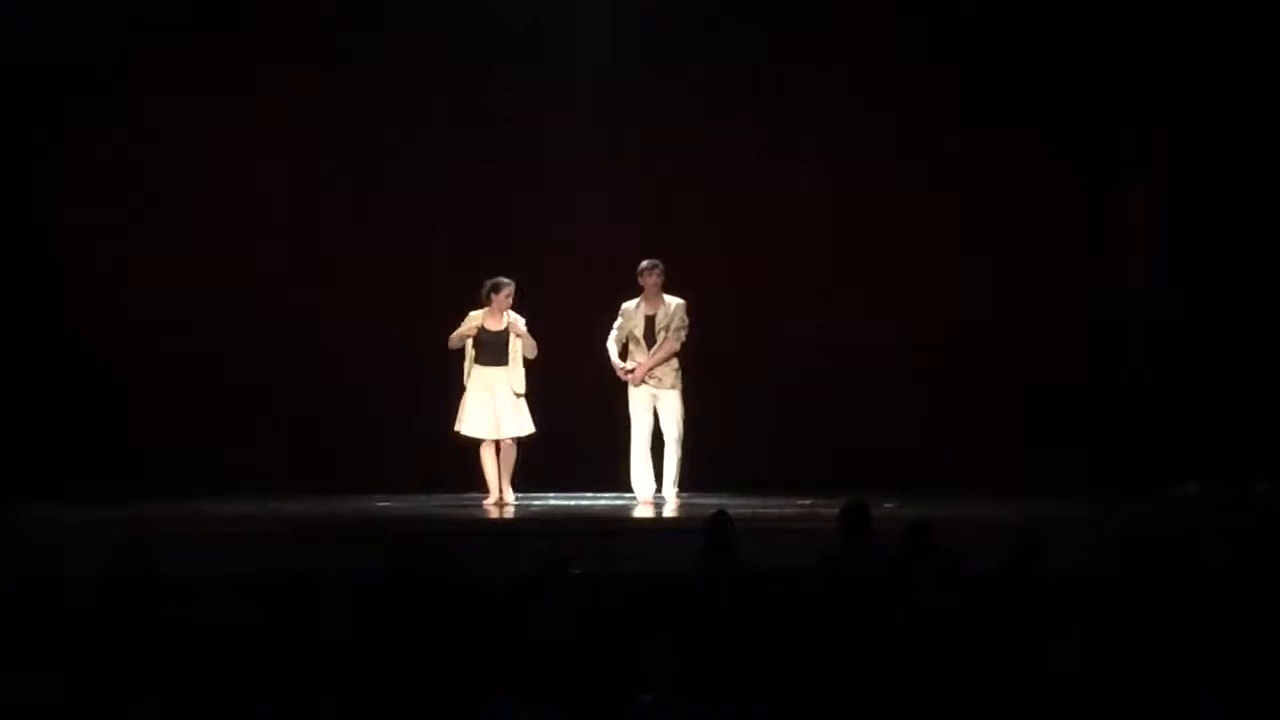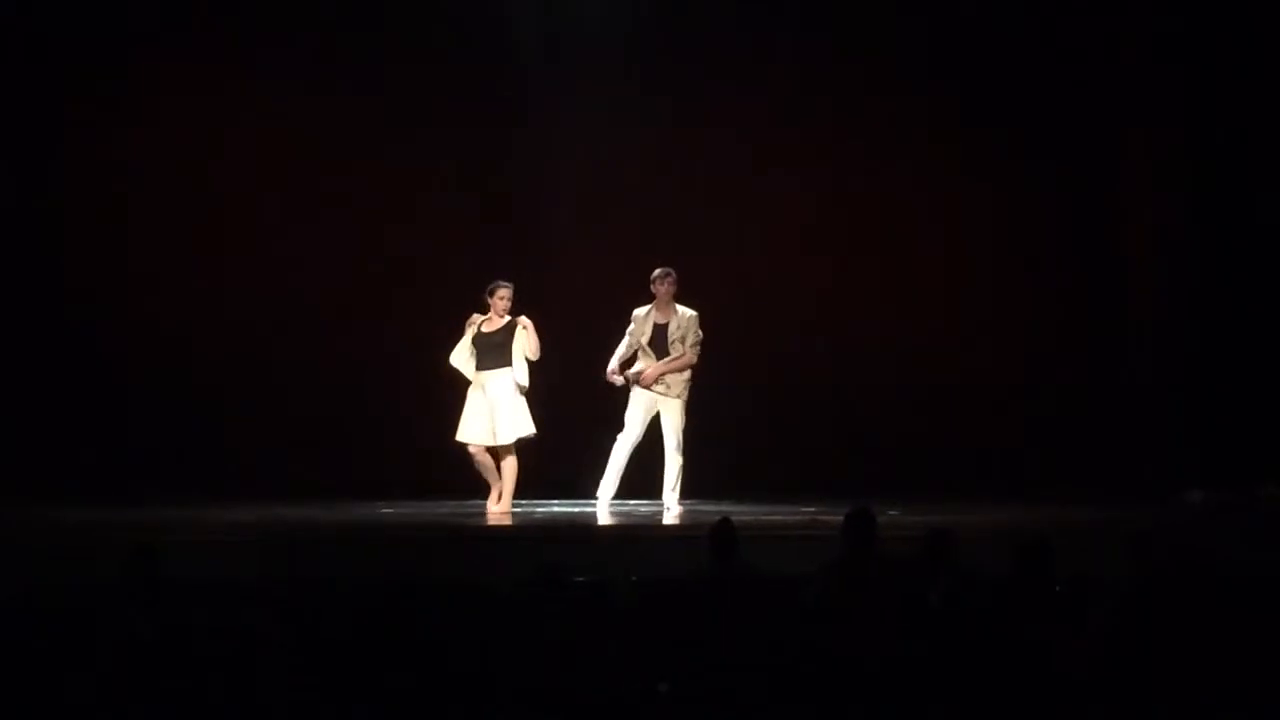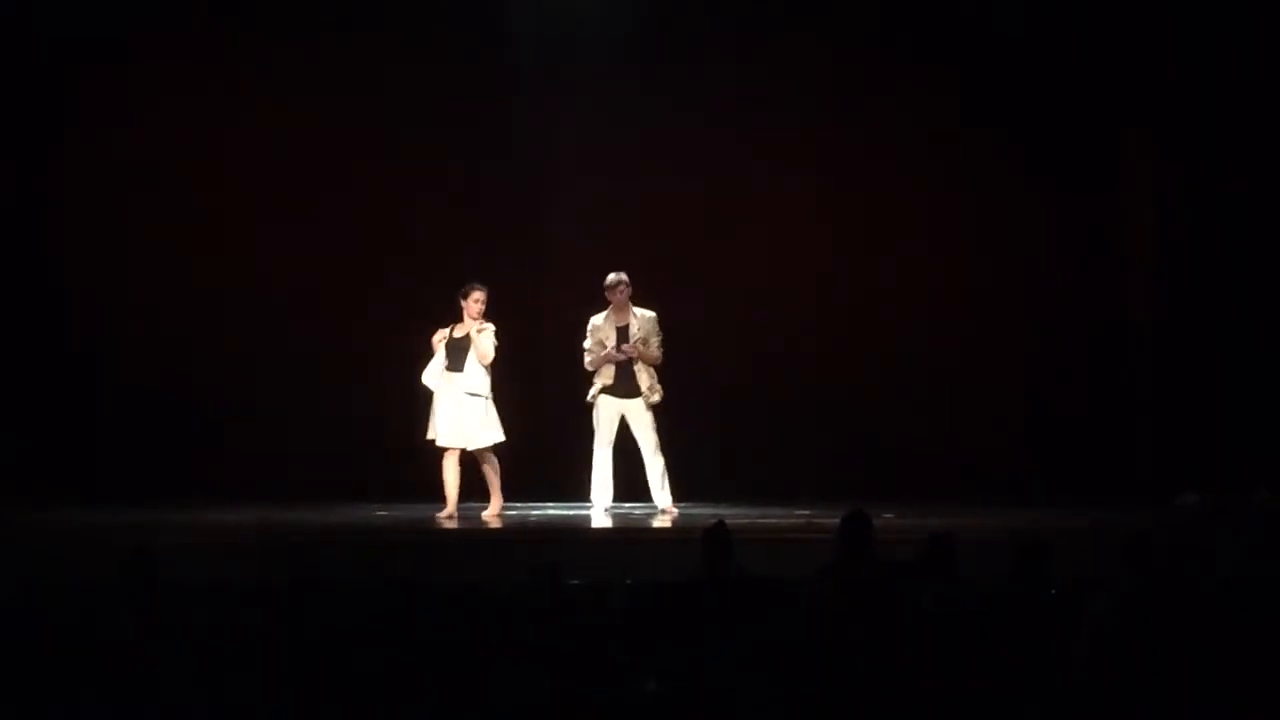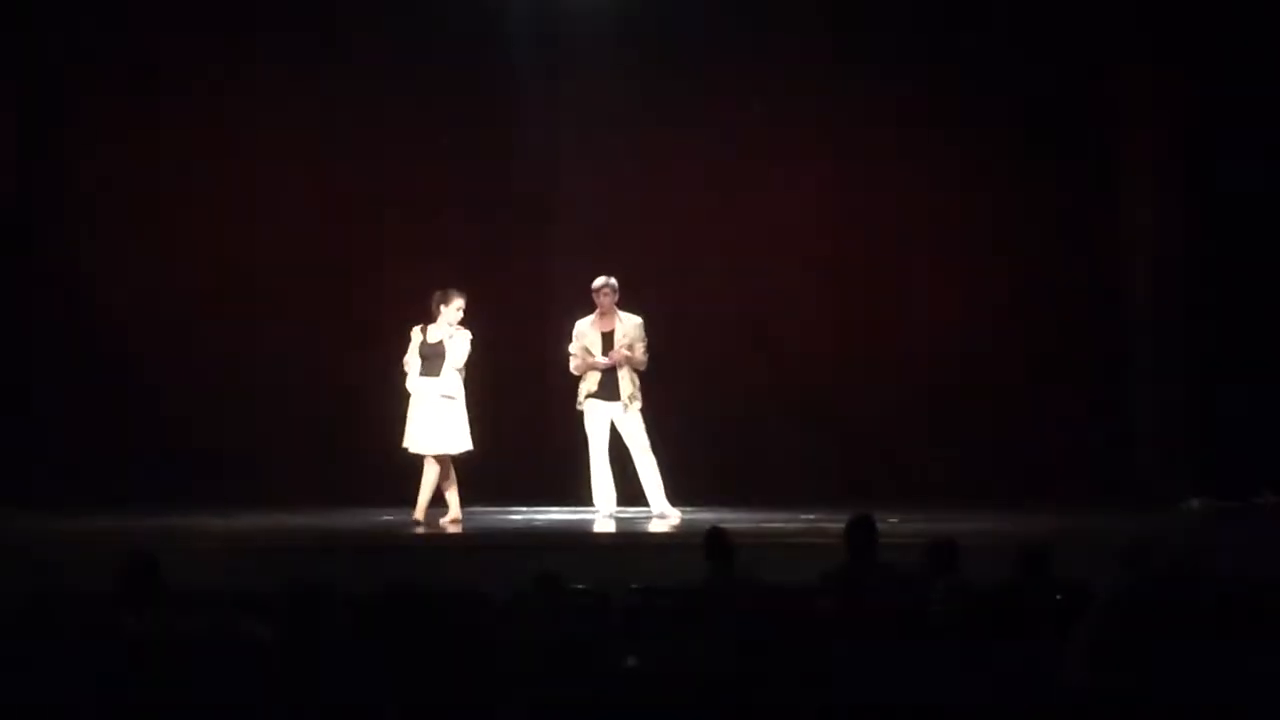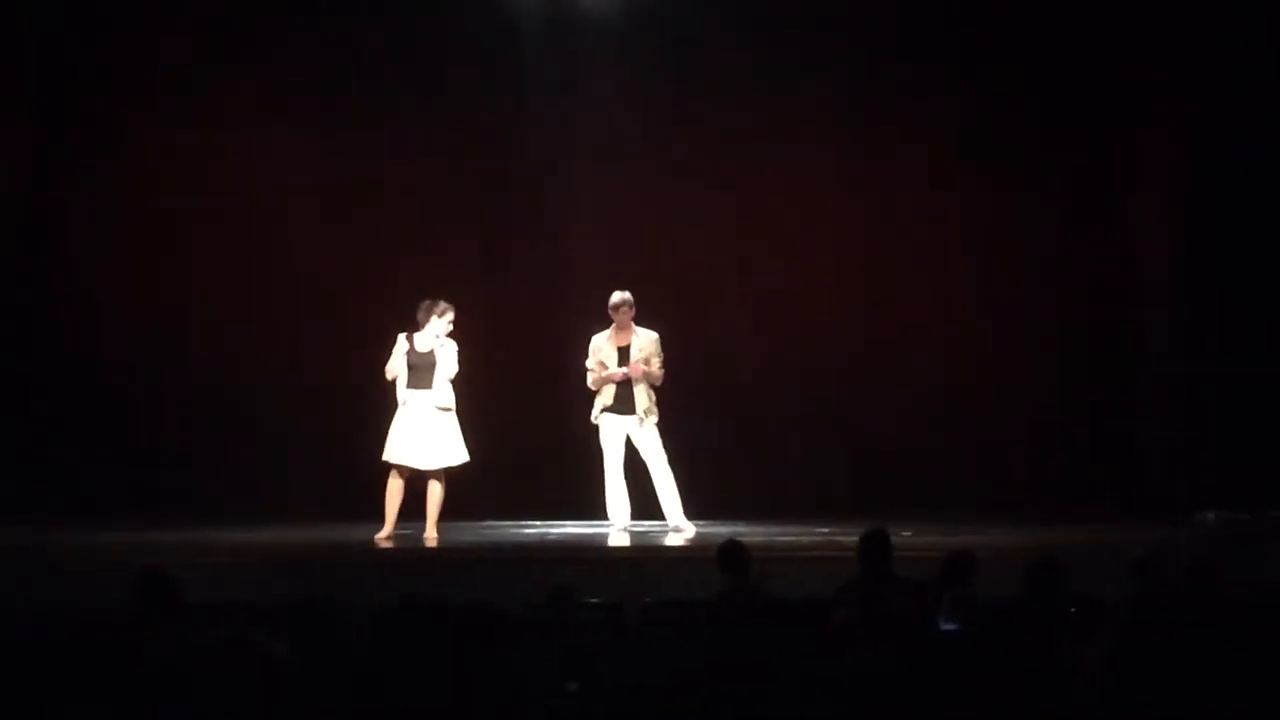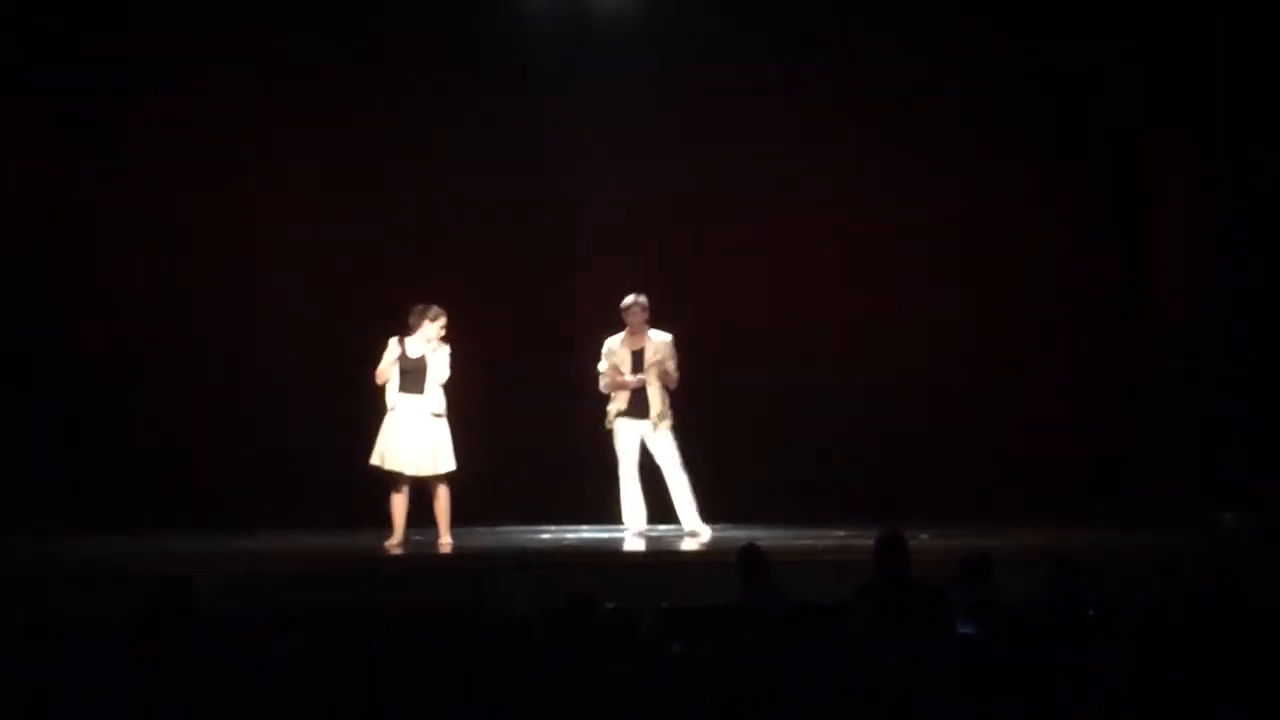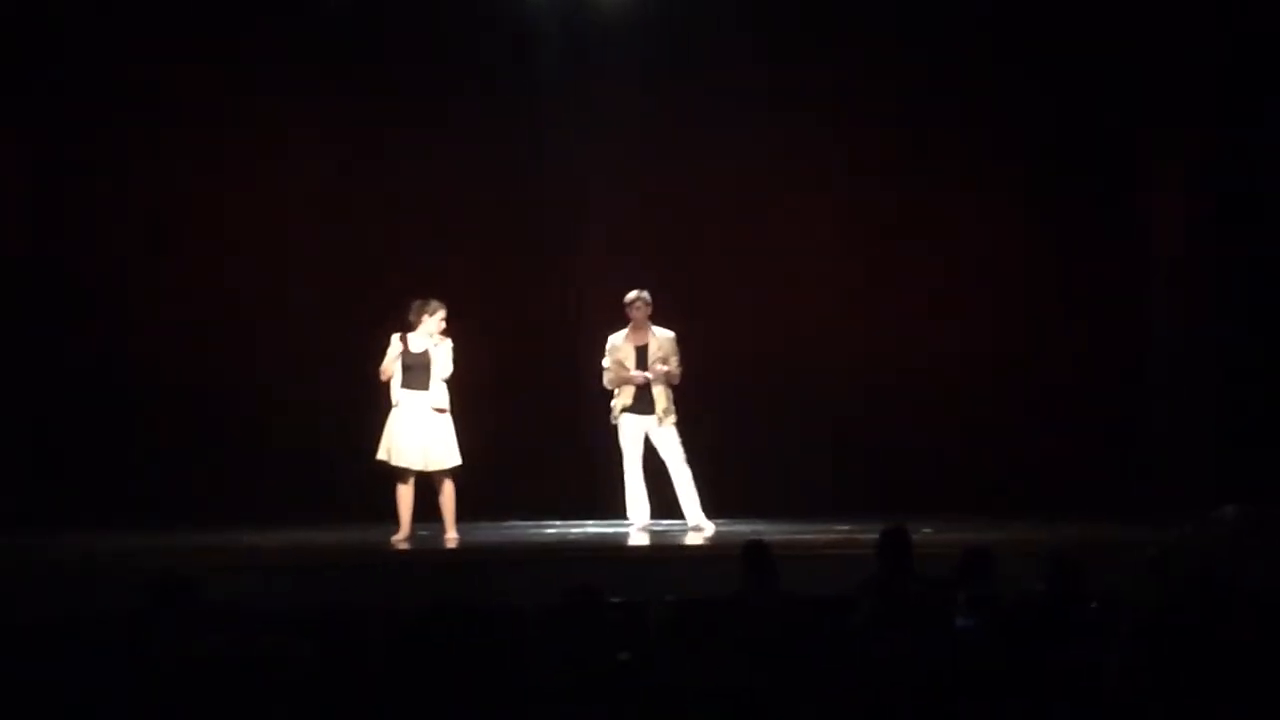
dt=0.7s
person 1, frame 1
left shoulder: (676, 306)
right shoulder: (628, 309)
left elbow: (674, 344)
right elbow: (613, 339)
left wrist: (645, 366)
right wrist: (616, 361)
left hip: (668, 378)
right hip: (639, 380)
left knee: (673, 435)
right knee: (640, 436)
left ankle: (670, 490)
right ankle: (644, 492)
person 1, frame 2
left shoulder: (688, 317)
right shoulder: (640, 315)
left elbow: (691, 357)
right elbow: (628, 343)
left wrist: (659, 369)
right wrist: (615, 362)
left hip: (673, 388)
right hip: (644, 386)
left knee: (673, 445)
right knee: (628, 436)
left ankle: (671, 500)
right ankle: (605, 494)
person 1, frame 3
left shoulder: (647, 318)
right shoulder: (597, 322)
left elbow: (657, 357)
right elbow: (589, 363)
left wrist: (639, 352)
right wrist: (606, 356)
left hip: (638, 394)
right hip: (607, 393)
left knee: (651, 447)
right knee: (602, 447)
left ankle: (664, 502)
right ankle: (600, 502)
person 1, frame 4
left shoulder: (633, 323)
right shoulder: (582, 327)
left elbow: (643, 363)
right elbow: (574, 366)
left wrist: (628, 356)
right wrist: (592, 362)
left hip: (624, 398)
right hip: (595, 398)
left knee: (642, 449)
right knee: (598, 453)
left ankle: (660, 505)
right ankle: (605, 507)
person 1, frame 5
left shoulder: (649, 338)
right shoulder: (599, 341)
left elbow: (658, 378)
right elbow: (592, 382)
left wrist: (645, 371)
right wrist: (608, 375)
left hip: (640, 412)
right hip: (611, 412)
left knee: (659, 463)
right knee: (613, 466)
left ankle: (676, 519)
right ankle: (619, 522)
person 1, frame 6
left shoulder: (663, 341)
right shoulder: (612, 345)
left elbow: (673, 381)
right elbow: (604, 384)
left wrist: (663, 370)
right wrist: (623, 381)
left hip: (654, 416)
right hip: (625, 417)
left knee: (673, 468)
right knee: (628, 471)
left ankle: (692, 523)
right ankle: (635, 524)
person 1, frame 7
left shoulder: (666, 337)
right shoulder: (615, 341)
left elbow: (676, 377)
right elbow: (608, 380)
left wrist: (666, 372)
right wrist: (628, 377)
left hip: (659, 412)
right hip: (629, 412)
left knee: (678, 463)
right knee: (632, 466)
left ankle: (696, 518)
right ankle: (640, 519)
person 2, frame 1
left shoulder: (515, 321)
right shoulder: (475, 318)
left elbow: (532, 353)
right elbow: (452, 343)
left wrist: (523, 334)
right wrist: (464, 334)
left hip: (506, 382)
right hip: (480, 382)
left knee: (508, 439)
right knee: (486, 439)
left ankle: (506, 484)
right ankle: (494, 492)
person 2, frame 2
left shoulder: (516, 326)
right shoulder: (479, 325)
left elbow: (534, 354)
right elbow: (467, 355)
left wrist: (530, 327)
right wrist: (468, 328)
left hip: (504, 386)
right hip: (479, 387)
left knee: (505, 445)
right knee: (474, 446)
left ankle: (505, 501)
right ankle: (496, 484)
person 2, frame 3
left shoulder: (485, 329)
right shoulder: (451, 330)
left elbow: (486, 359)
left wrist: (474, 334)
right wrist: (436, 344)
left hip: (472, 392)
right hip: (447, 391)
left knee: (482, 450)
right knee: (450, 450)
left ankle: (496, 500)
right ankle: (451, 505)
person 2, frame 4
left shoulder: (461, 335)
right shoulder: (420, 332)
left elbow: (457, 362)
right elbow: (408, 366)
left wrist: (447, 336)
right wrist: (415, 342)
left hip: (445, 398)
right hip: (421, 397)
left knee: (434, 456)
right knee: (441, 457)
left ankle: (420, 511)
right ankle: (454, 509)
person 2, frame 5
left shoulder: (448, 346)
right shoulder: (406, 340)
left elbow: (450, 372)
right elbow: (390, 373)
left wrist: (438, 346)
right wrist: (402, 351)
left hip: (437, 410)
right hip: (411, 409)
left knee: (436, 471)
right knee: (398, 470)
left ankle: (431, 528)
right ankle: (388, 526)
person 2, frame 6
left shoulder: (440, 349)
right shoulder: (397, 344)
left elbow: (441, 378)
right elbow: (380, 378)
left wrist: (430, 351)
right wrist: (391, 356)
left hip: (429, 414)
right hip: (401, 414)
left knee: (437, 478)
right knee: (400, 477)
left ankle: (445, 534)
right ankle: (397, 535)
person 2, frame 7
left shoulder: (443, 344)
right shoulder: (400, 340)
left elbow: (444, 373)
right elbow: (384, 375)
left wrist: (432, 346)
right wrist: (393, 353)
left hip: (432, 410)
right hip: (405, 410)
left knee: (442, 473)
right knee: (405, 472)
left ankle: (450, 529)
right ankle: (404, 529)
